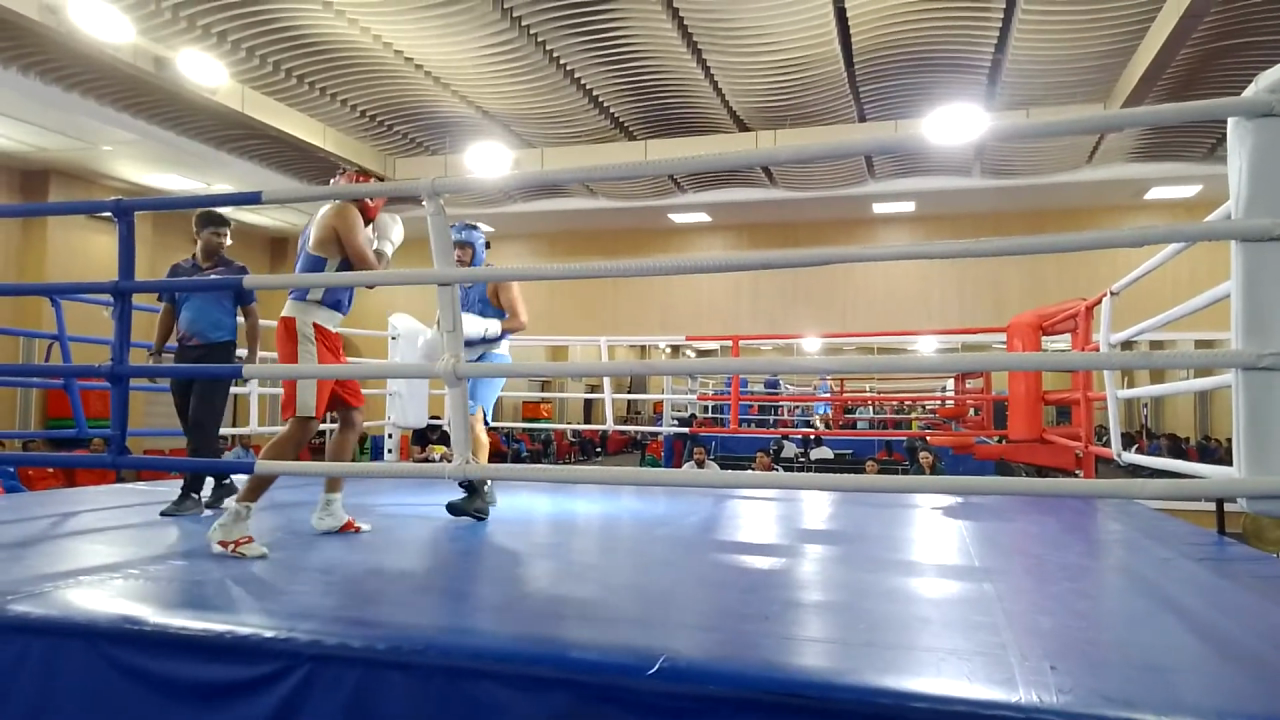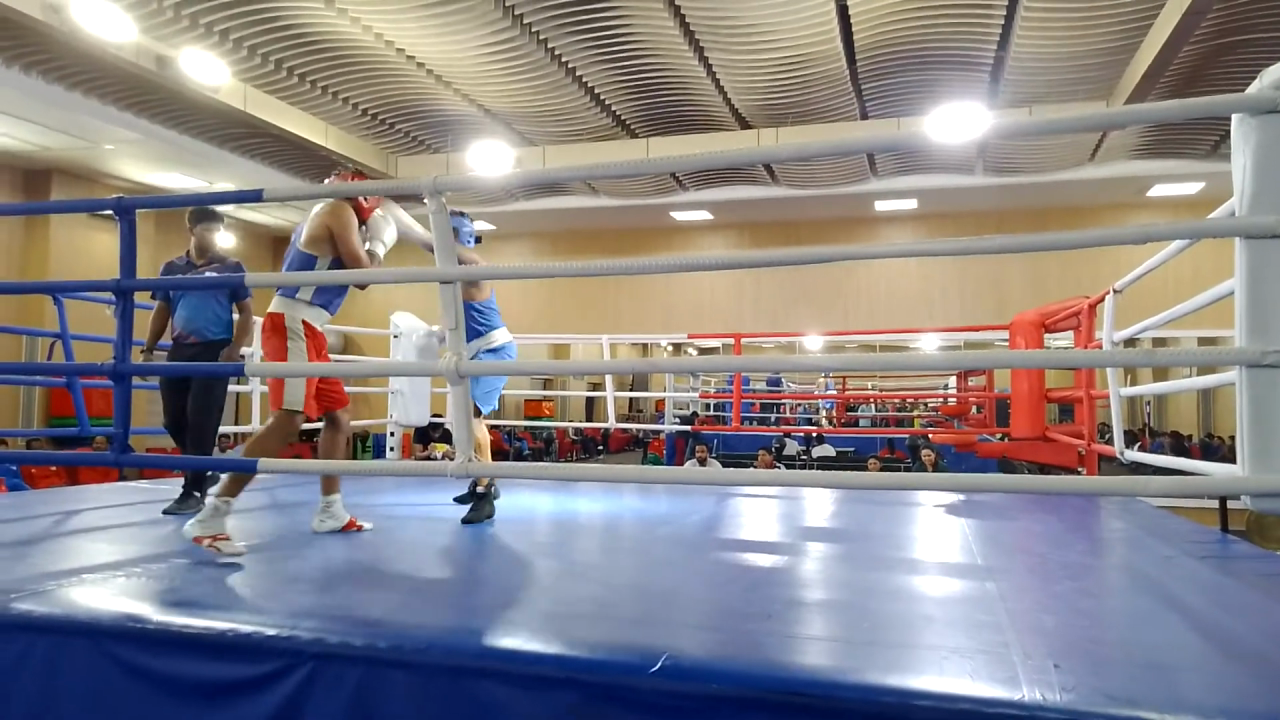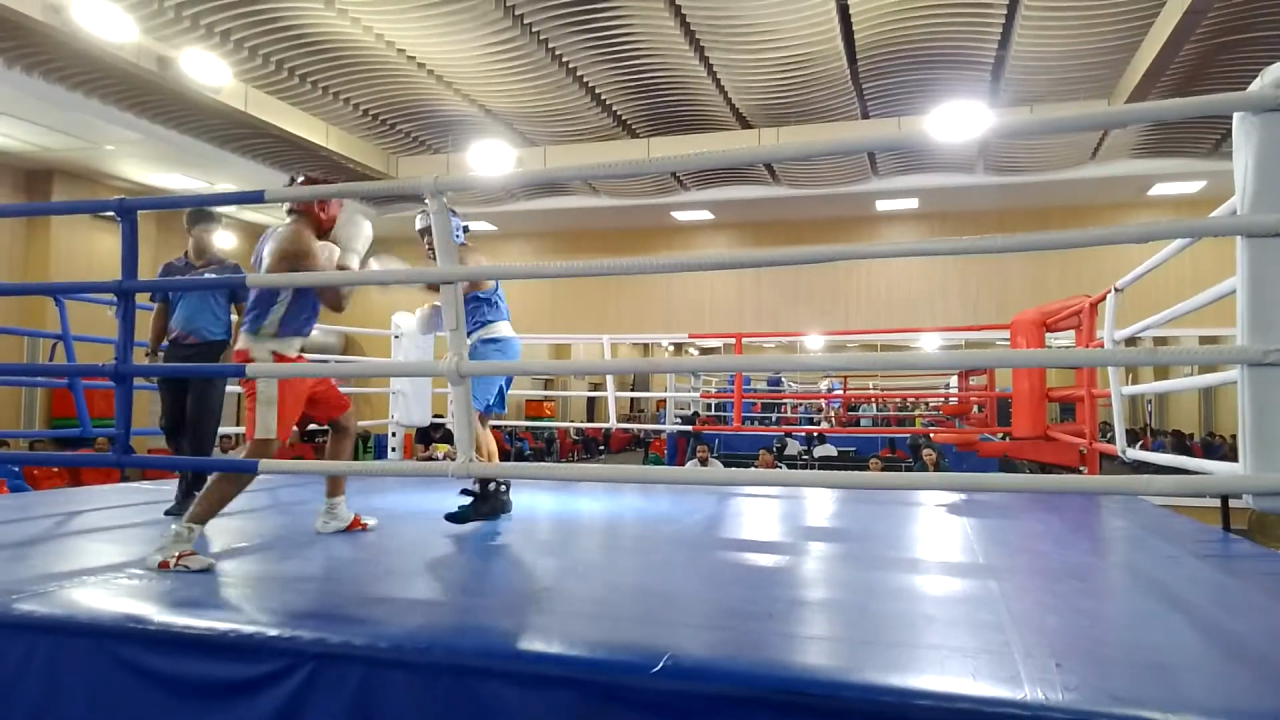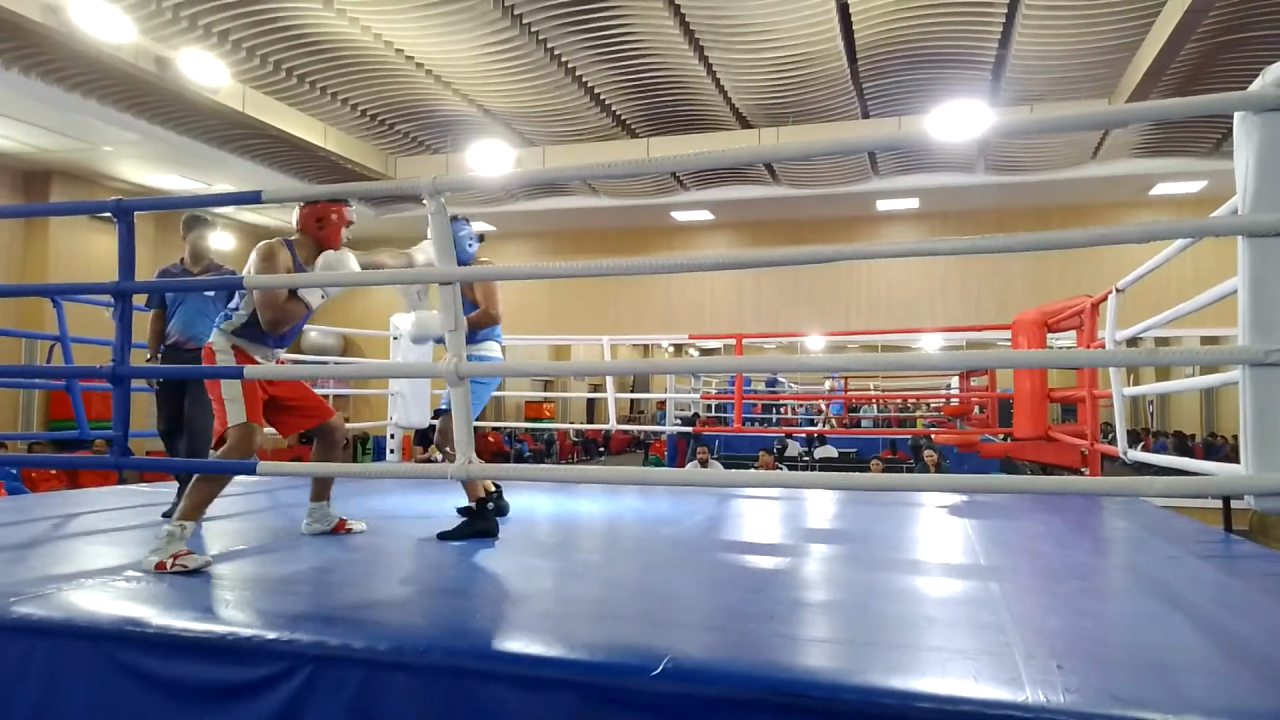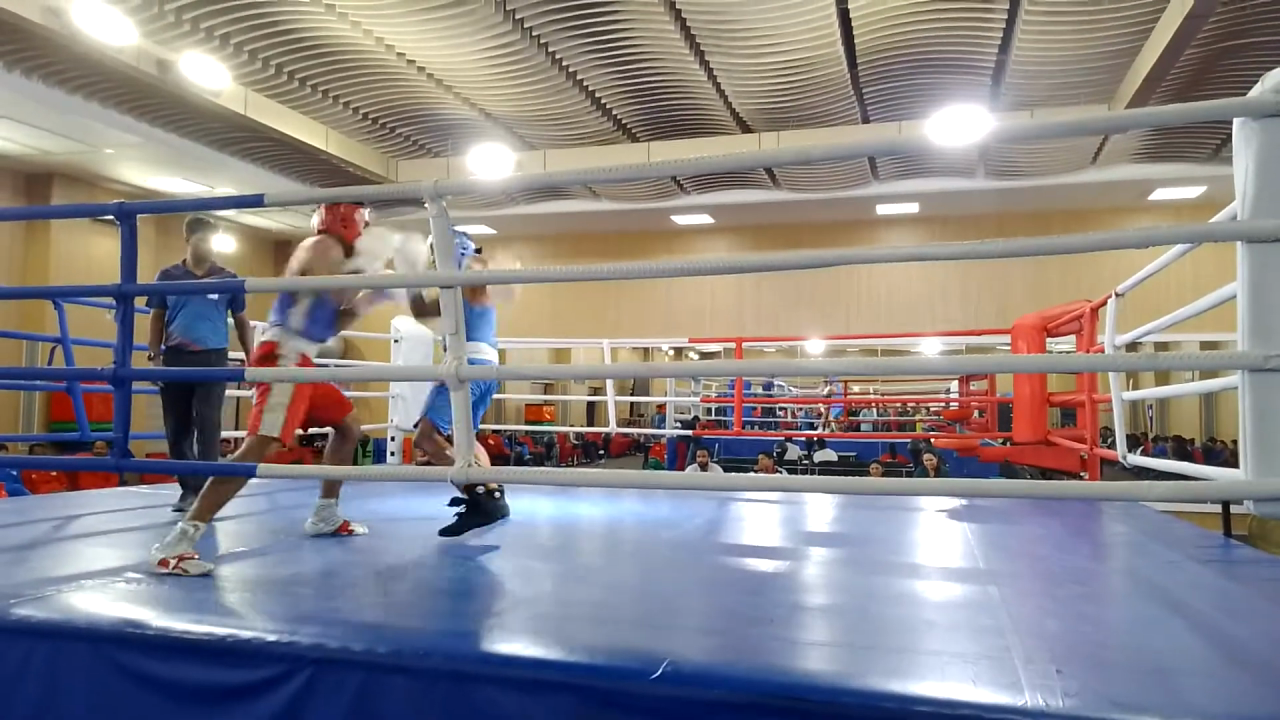
dt=0.2s
person 1, frame 1
left shoulder: (327, 220)
right shoulder: (343, 212)
right elbow: (370, 274)
left wrist: (371, 240)
right wrist: (386, 243)
left hip: (321, 332)
right hip: (307, 328)
left knee: (352, 416)
right knee: (302, 426)
left ankle: (330, 510)
right ankle: (232, 522)
person 1, frame 2
left shoulder: (326, 218)
right shoulder: (339, 212)
right elbow: (363, 275)
left wrist: (373, 237)
right wrist: (380, 244)
left hip: (305, 329)
right hip: (292, 326)
left knee: (339, 418)
right knee: (287, 422)
left ankle: (331, 511)
right ankle: (210, 517)
person 1, frame 3
left shoulder: (287, 236)
right shoulder: (297, 240)
right elbow: (338, 300)
right wrist: (352, 254)
left hip: (287, 356)
right hip: (264, 357)
left knee: (344, 420)
right knee: (263, 449)
left ankle: (336, 514)
right ankle: (179, 538)
person 1, frame 4
left shoulder: (320, 259)
right shoulder: (272, 253)
right elbow: (272, 320)
right wrist: (316, 289)
left hip: (270, 362)
right hip: (232, 354)
left knee: (332, 430)
right knee: (243, 441)
left ankle: (320, 515)
right ankle: (169, 543)
person 1, frame 5
left shoulder: (334, 256)
right shoulder: (323, 248)
left elbow: (341, 316)
right elbow: (338, 298)
left wrist: (376, 294)
right wrist: (367, 265)
left hip: (300, 358)
right hip: (285, 354)
left knee: (348, 425)
right knee: (261, 445)
left ankle: (326, 515)
right ankle: (180, 540)
person 2, frame 1
left shoulder: (498, 280)
left elbow: (519, 322)
left wrist: (483, 327)
left hip: (491, 358)
right hip: (465, 360)
left knee: (472, 416)
right knee: (464, 423)
left ankle: (479, 495)
right ankle: (479, 489)
person 2, frame 2
left shoulder: (469, 262)
right shoulder: (455, 267)
left wrist: (412, 227)
left hip: (494, 350)
right hip: (482, 351)
left knee: (469, 415)
right knee: (470, 418)
left ankle: (484, 493)
right ankle: (485, 485)
person 2, frame 3
left shoulder: (464, 254)
right shoulder: (460, 258)
right wrist: (440, 316)
left hip: (493, 343)
right hip: (490, 345)
left knee: (468, 415)
right knee: (479, 420)
left ankle: (488, 494)
right ankle: (495, 487)
person 2, frame 4
left shoulder: (481, 269)
left elbow: (493, 315)
left wrist: (443, 323)
left hip: (481, 361)
right hip: (472, 363)
left knee: (449, 434)
right knee: (447, 438)
left ankle: (482, 517)
right ankle: (492, 497)
person 2, frame 5
left shoulder: (475, 267)
right shoulder: (456, 288)
right elbow: (421, 313)
left hip: (471, 363)
right hip: (482, 365)
left knee: (426, 435)
right knee: (466, 438)
left ankle: (478, 497)
right ankle: (492, 495)
person 3, frame 1
left shoulder: (236, 271)
right shoulder: (178, 271)
left elbow: (251, 316)
right elbow: (167, 313)
left wrist: (252, 355)
right wrist: (156, 352)
left hip: (218, 354)
right hip: (184, 355)
left knee: (203, 424)
right knee: (191, 425)
left ankle: (192, 493)
right ankle: (223, 481)
person 3, frame 2
left shoulder: (231, 267)
right shoulder: (171, 268)
left elbow: (246, 312)
right elbow: (161, 311)
left wrist: (236, 347)
right wrist: (148, 350)
left hip: (213, 353)
right hip: (178, 352)
left knee: (201, 424)
right knee: (173, 421)
left ankle: (193, 492)
right ankle: (202, 474)
person 3, frame 3
left shoulder: (230, 270)
right shoulder: (170, 269)
left elbow: (244, 312)
right elbow: (160, 313)
left wrist: (235, 348)
right wrist: (152, 352)
left hip: (210, 353)
right hip: (175, 353)
left knee: (201, 425)
right knee: (171, 423)
left ankle: (194, 492)
right ankle: (188, 478)
person 3, frame 4
left shoulder: (226, 276)
right shoulder: (166, 275)
right elbow: (157, 319)
right wrist: (152, 356)
right hip: (173, 358)
left knee: (197, 427)
right knee: (169, 427)
right ankle: (184, 486)
person 3, frame 5
left shoulder: (228, 279)
right shoulder: (167, 276)
left elbow: (242, 322)
right elbow: (157, 319)
left wrist: (250, 359)
right wrist: (154, 356)
left hip: (213, 359)
right hip: (176, 359)
left knee: (208, 427)
right knee: (177, 430)
left ankle: (204, 491)
right ankle: (188, 490)
